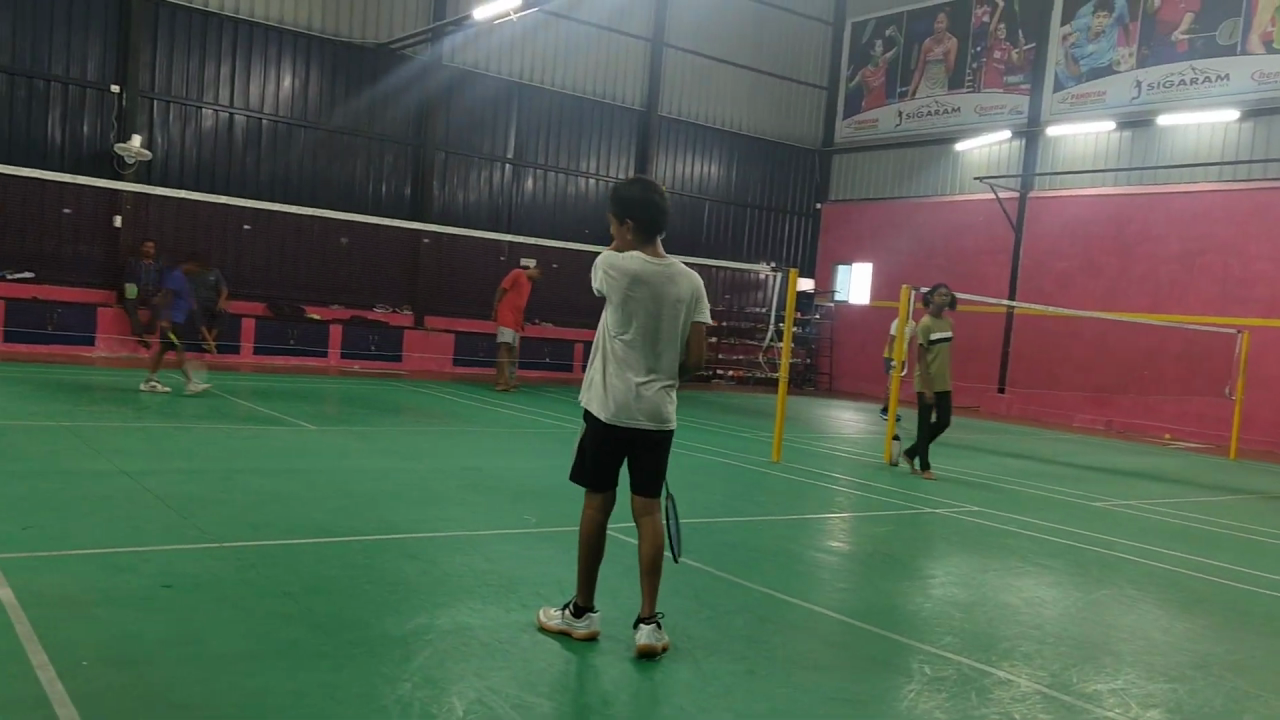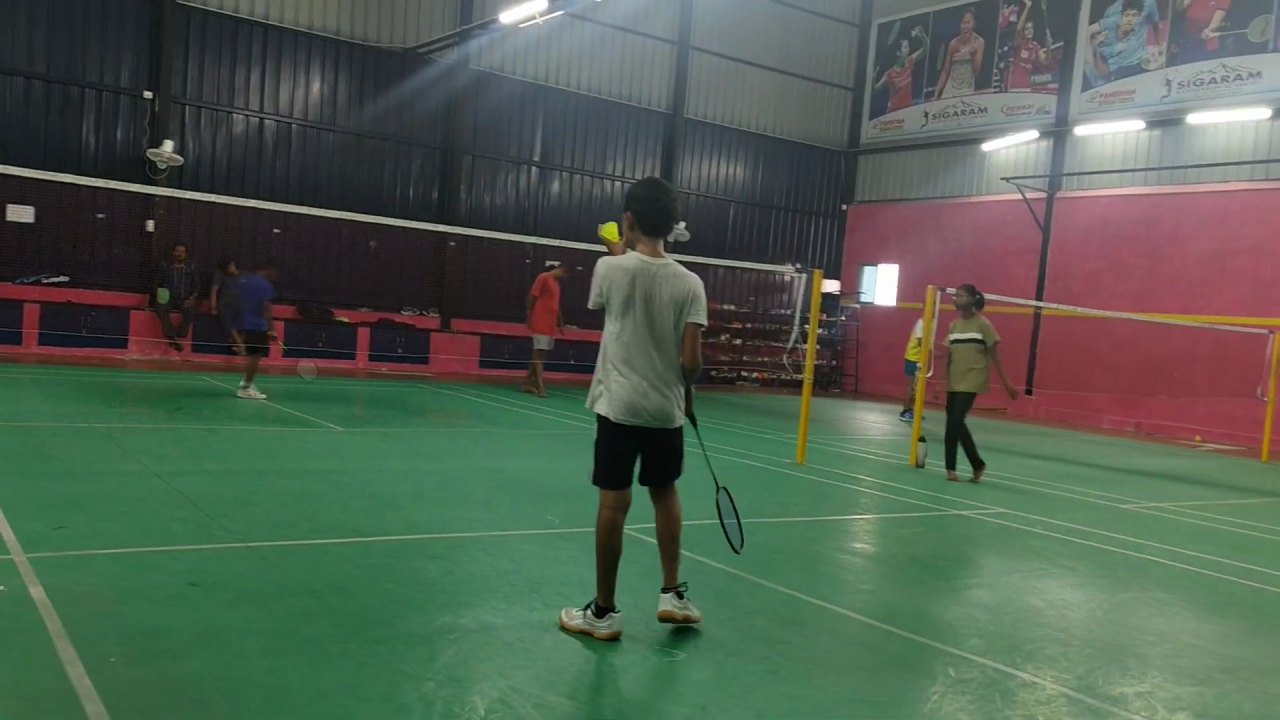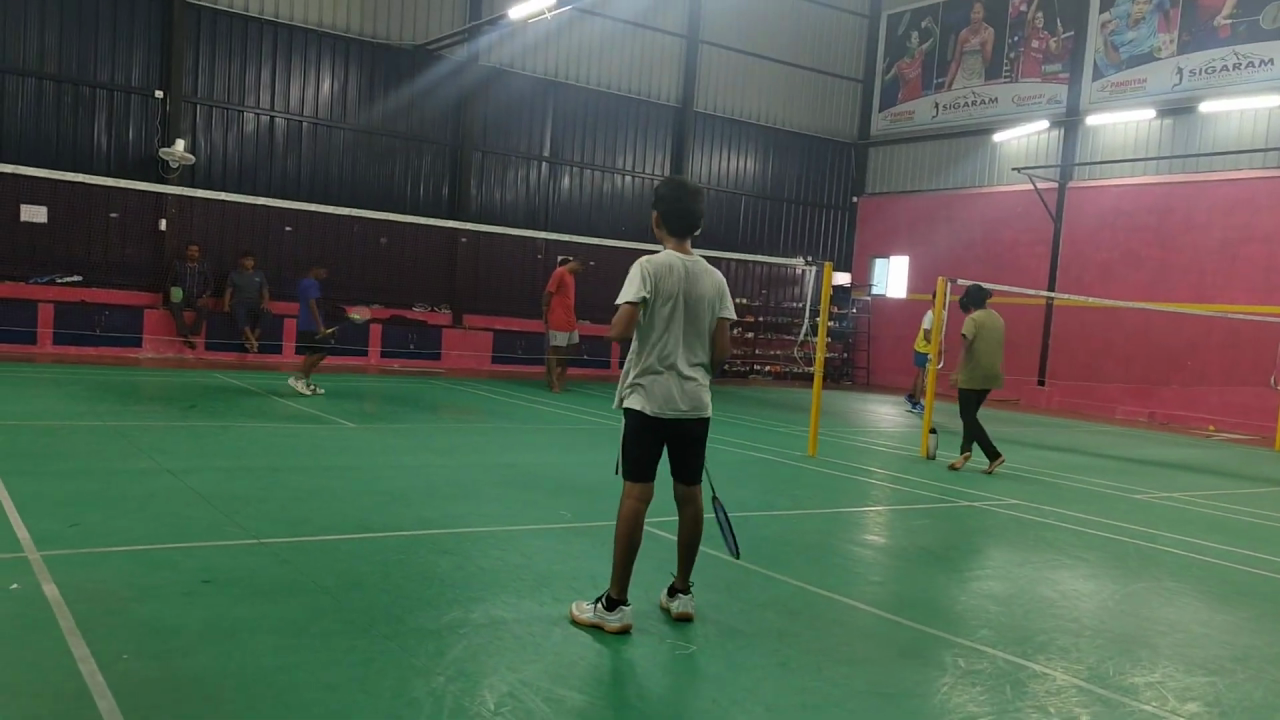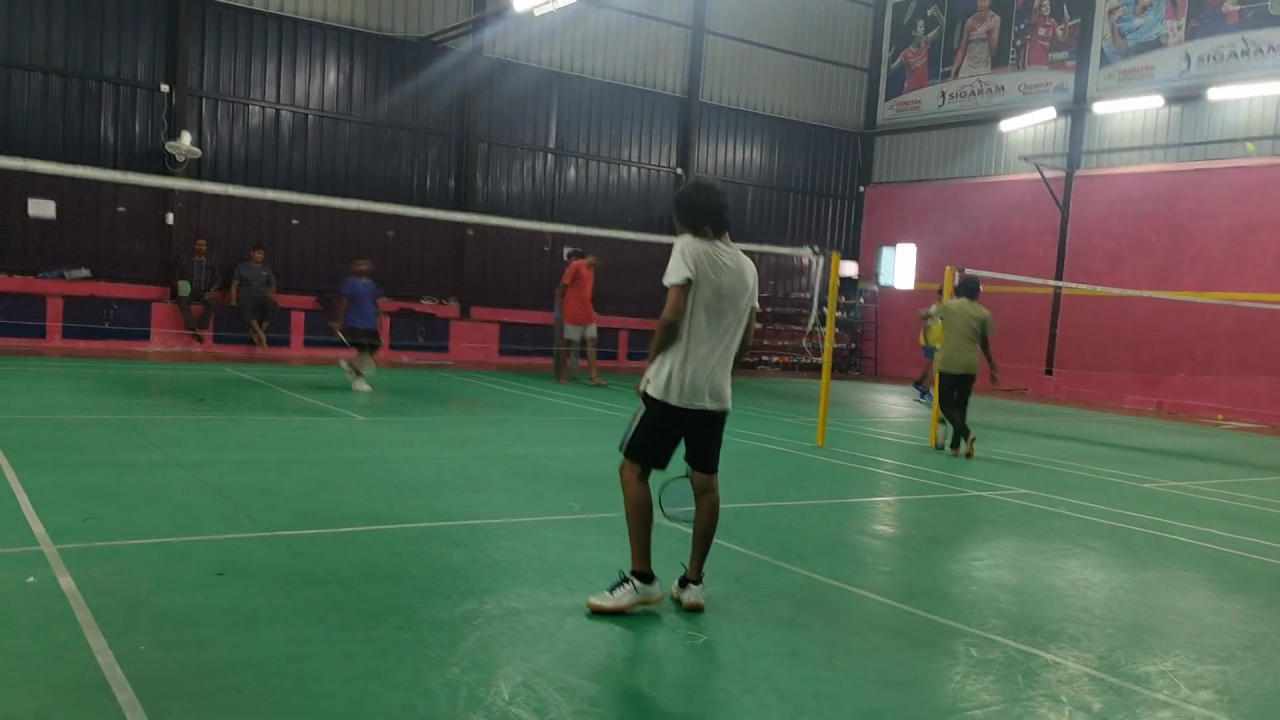
dt=0.4s
person 1, frame 1
left shoulder: (614, 267)
right shoulder: (691, 282)
right elbow: (696, 359)
left wrist: (623, 239)
left hip: (608, 407)
right hip: (657, 413)
left knee: (597, 506)
right knee: (649, 513)
left ankle: (582, 612)
right ankle: (648, 622)
person 1, frame 2
left shoulder: (609, 269)
right shoulder: (689, 283)
right elbow: (691, 362)
left hip: (617, 406)
right hip: (666, 409)
left knee: (613, 504)
right knee: (665, 494)
left ankle: (604, 611)
right ankle: (672, 592)
person 1, frame 3
left shoulder: (650, 266)
right shoulder: (715, 279)
left elbow: (620, 331)
right elbow: (722, 353)
left wrist: (626, 305)
left hip: (648, 399)
right hip: (695, 405)
left knee: (635, 497)
right knee: (690, 497)
left ankle: (615, 604)
right ankle: (681, 593)
person 1, frame 4
left shoulder: (689, 249)
right shoulder: (748, 268)
left elbow: (671, 317)
left wrist: (651, 365)
left hip: (671, 387)
right hip: (716, 394)
left knee: (633, 471)
right knee: (706, 486)
left ankle: (643, 579)
right ankle: (693, 583)
person 2, frame 1
left shoulder: (948, 322)
right shoulder: (925, 324)
right elbow: (920, 358)
right wrist: (927, 387)
left hip: (944, 383)
right hip: (927, 383)
left knee: (944, 422)
right knee: (925, 423)
left ankle: (912, 453)
right ankle: (924, 467)
person 2, frame 2
left shoulder: (983, 324)
right shoulder: (954, 325)
left elbow: (994, 355)
right elbow: (949, 358)
left wrist: (1006, 383)
left hip: (973, 382)
right hip: (954, 383)
left knee: (956, 422)
right knee: (951, 424)
left ankle: (977, 464)
right ankle: (951, 467)
person 2, frame 3
left shoulder: (972, 319)
right shoulder: (998, 319)
left elbow: (966, 348)
left wrist: (958, 373)
left hip: (972, 376)
right hip: (991, 376)
left knee: (968, 417)
right knee: (970, 416)
left ankle: (994, 455)
right ankle: (966, 452)
person 2, frame 4
left shoulder: (948, 306)
right shoulder: (984, 314)
right elbow: (985, 345)
right wrist: (993, 369)
left hip: (949, 363)
right hip: (971, 365)
left knee: (945, 404)
right knee: (961, 406)
left ankle: (965, 434)
right ankle: (956, 444)
